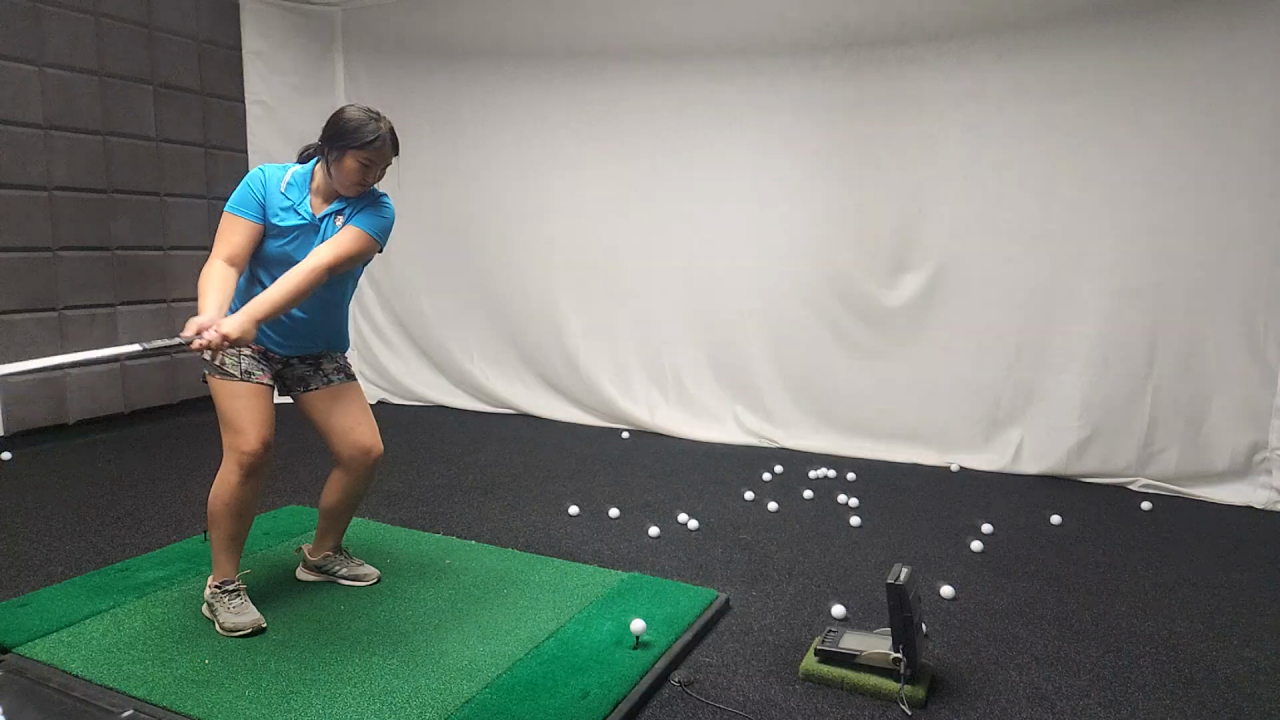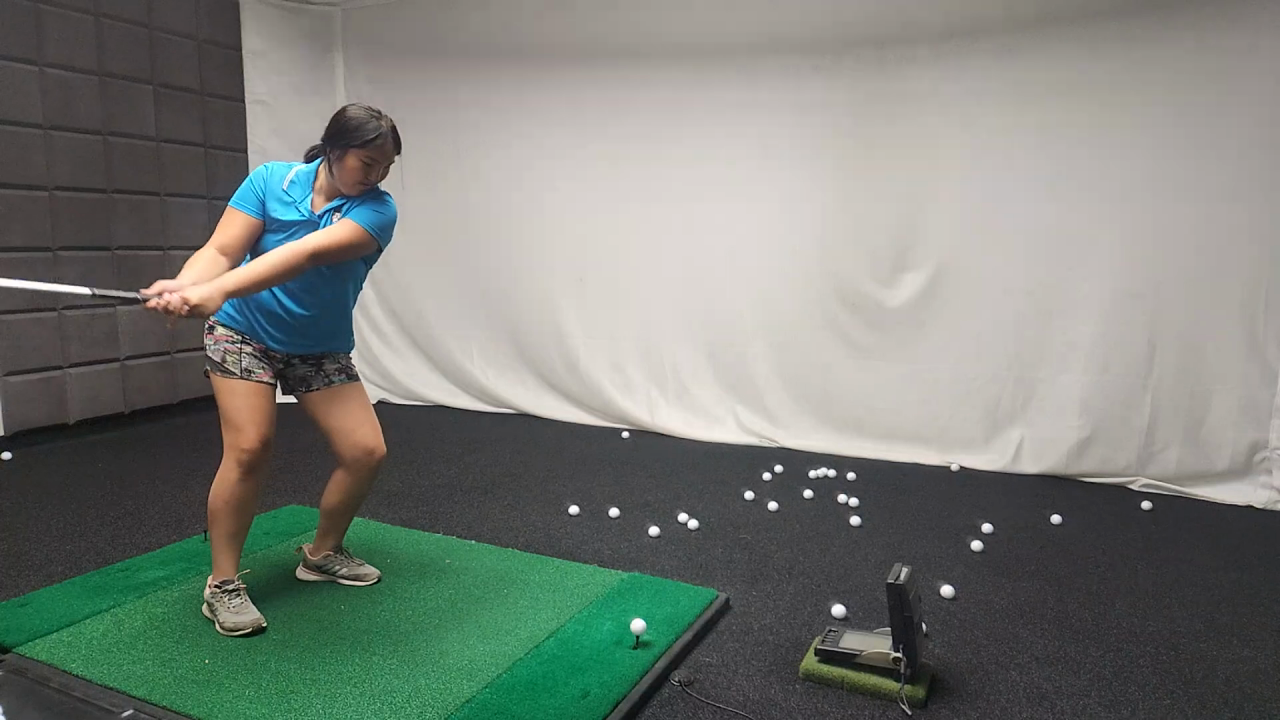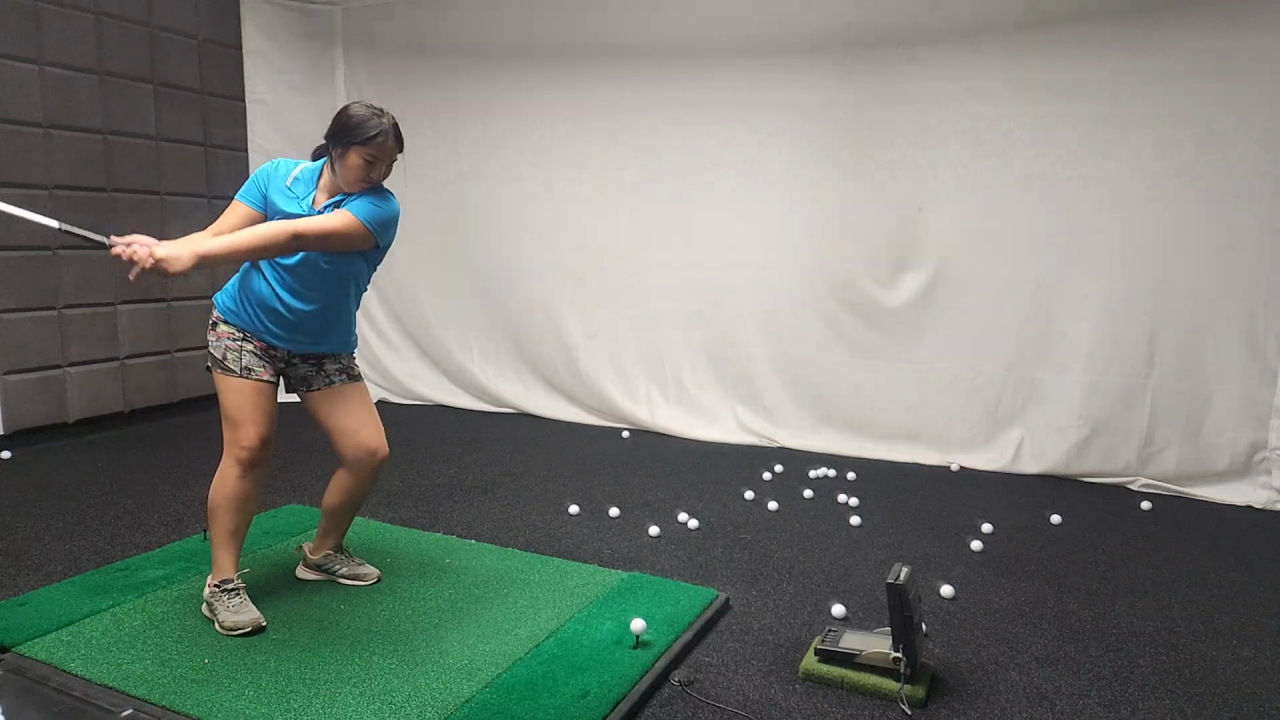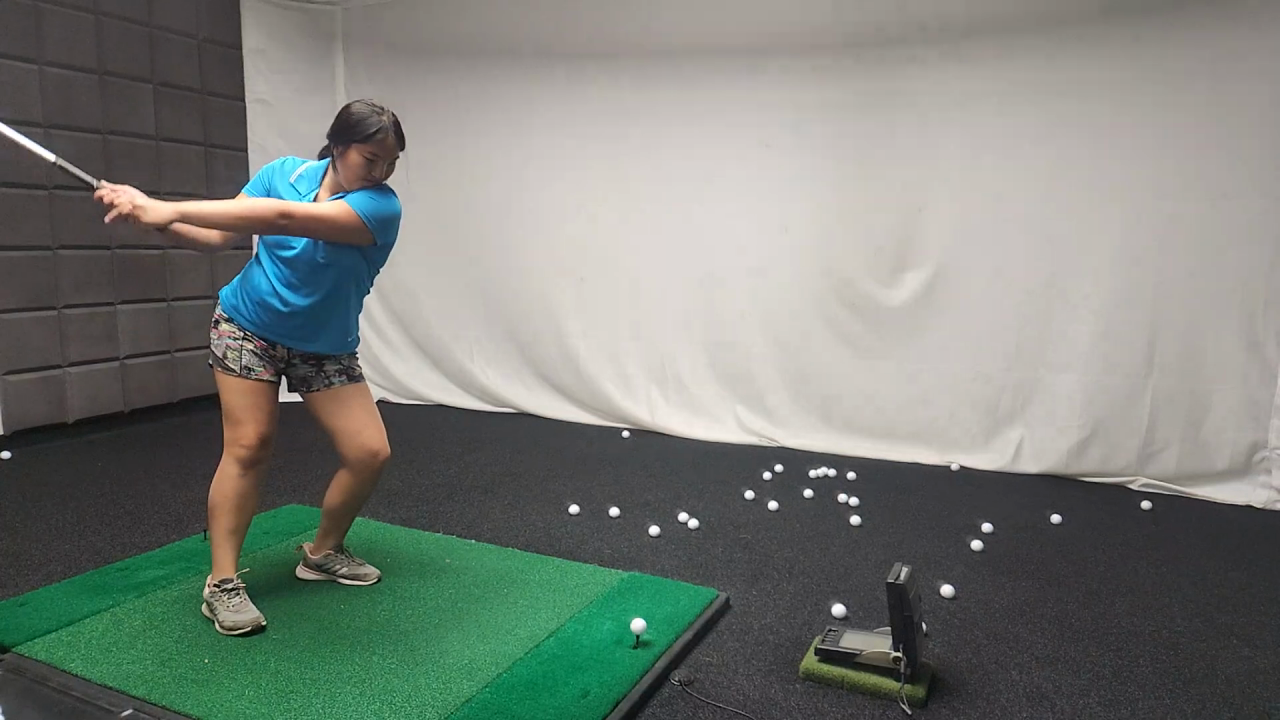
dt=0.4s
person 1, frame 1
left shoulder: (376, 210)
right shoulder: (265, 183)
left elbow: (318, 267)
right elbow: (225, 261)
left wrist: (246, 318)
right wrist: (212, 316)
left hip: (319, 349)
right hip: (242, 340)
left knee: (363, 451)
right knee: (249, 450)
left ankle: (322, 553)
right ankle: (222, 584)
person 1, frame 2
left shoulder: (378, 210)
right shoulder: (270, 180)
left elbow: (307, 254)
right elbow: (221, 249)
left wrist: (217, 291)
right wrist: (184, 285)
left hip: (323, 349)
right hip: (244, 332)
left knee: (366, 451)
right knee: (249, 449)
left ankle: (322, 553)
right ankle: (222, 583)
person 1, frame 3
left shoulder: (380, 208)
right shoulder: (277, 175)
left elbow: (294, 236)
right elbow: (217, 235)
left wrist: (192, 255)
right wrist: (160, 249)
left hip: (324, 347)
right hip: (246, 328)
left knee: (369, 452)
right knee: (248, 447)
left ankle: (322, 552)
right ankle: (222, 582)
person 1, frame 4
left shoulder: (382, 206)
right shoulder: (285, 171)
left elbow: (282, 218)
right elbow: (216, 234)
left wrist: (169, 209)
right wrist: (155, 215)
left hip: (325, 347)
right hip: (248, 326)
left knee: (370, 453)
right knee: (248, 447)
left ankle: (323, 552)
right ankle: (222, 582)
